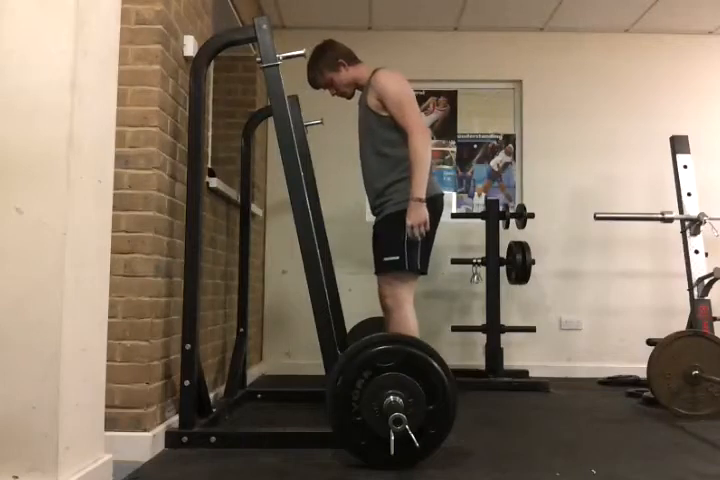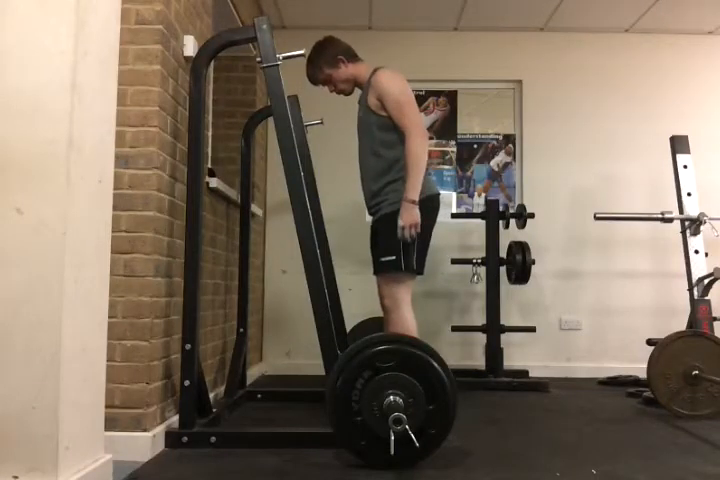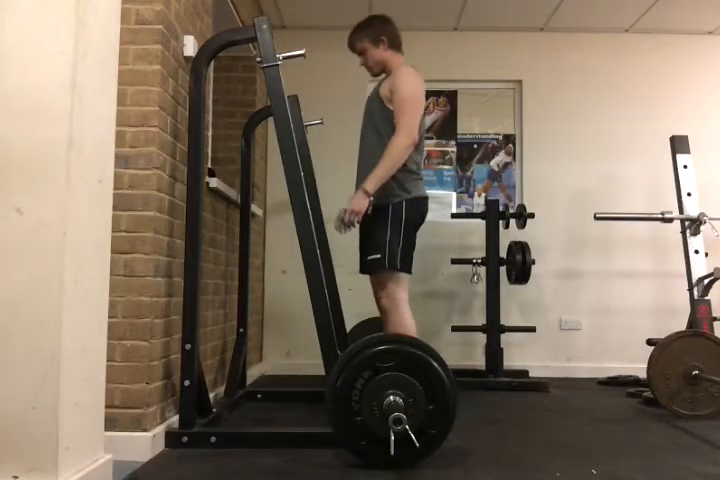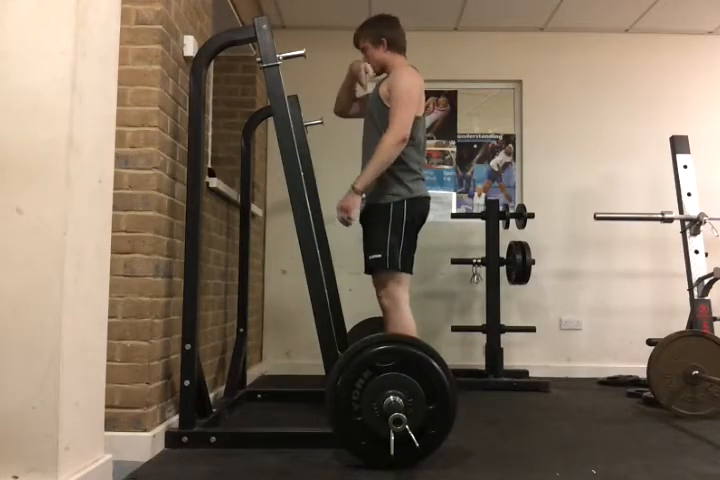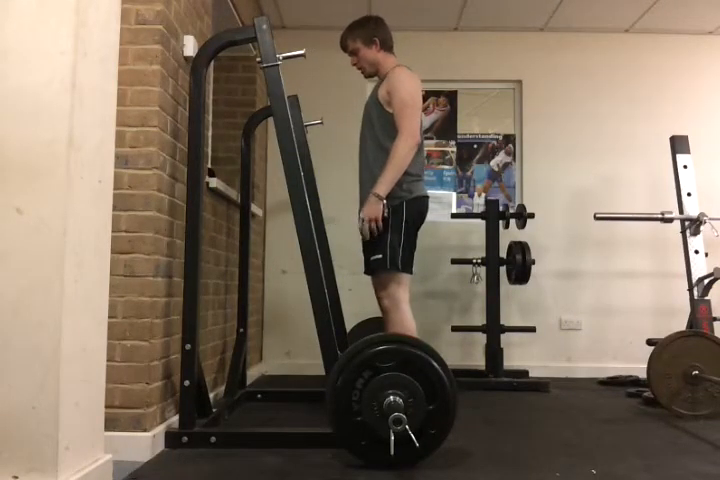
dt=1s
person 1, frame 1
left shoulder: (384, 80)
right shoulder: (368, 96)
left elbow: (419, 134)
left wrist: (417, 199)
left hip: (408, 204)
right hip: (392, 206)
left knee: (397, 295)
right knee: (390, 296)
person 1, frame 2
left shoulder: (384, 80)
right shoulder: (367, 95)
left elbow: (417, 135)
left wrist: (410, 201)
left hip: (406, 205)
right hip: (388, 207)
left knee: (395, 296)
right knee: (390, 297)
person 1, frame 3
left shoulder: (405, 77)
right shoulder: (389, 84)
left elbow: (406, 138)
left wrist: (364, 191)
right wrist: (362, 196)
left hip: (396, 201)
right hip: (383, 201)
left knee: (392, 295)
right knee: (386, 295)
person 1, frame 4
left shoulder: (404, 77)
right shoulder: (388, 86)
left elbow: (398, 136)
right elbow: (342, 109)
left wrist: (355, 189)
right wrist: (352, 76)
left hip: (398, 201)
right hip: (385, 201)
left knee: (393, 293)
right knee: (388, 294)
person 1, frame 5
left shoulder: (401, 78)
right shoulder: (385, 85)
left elbow: (409, 139)
left wrist: (376, 196)
left hip: (396, 202)
right hip: (384, 204)
left knee: (394, 294)
right knee: (387, 294)
